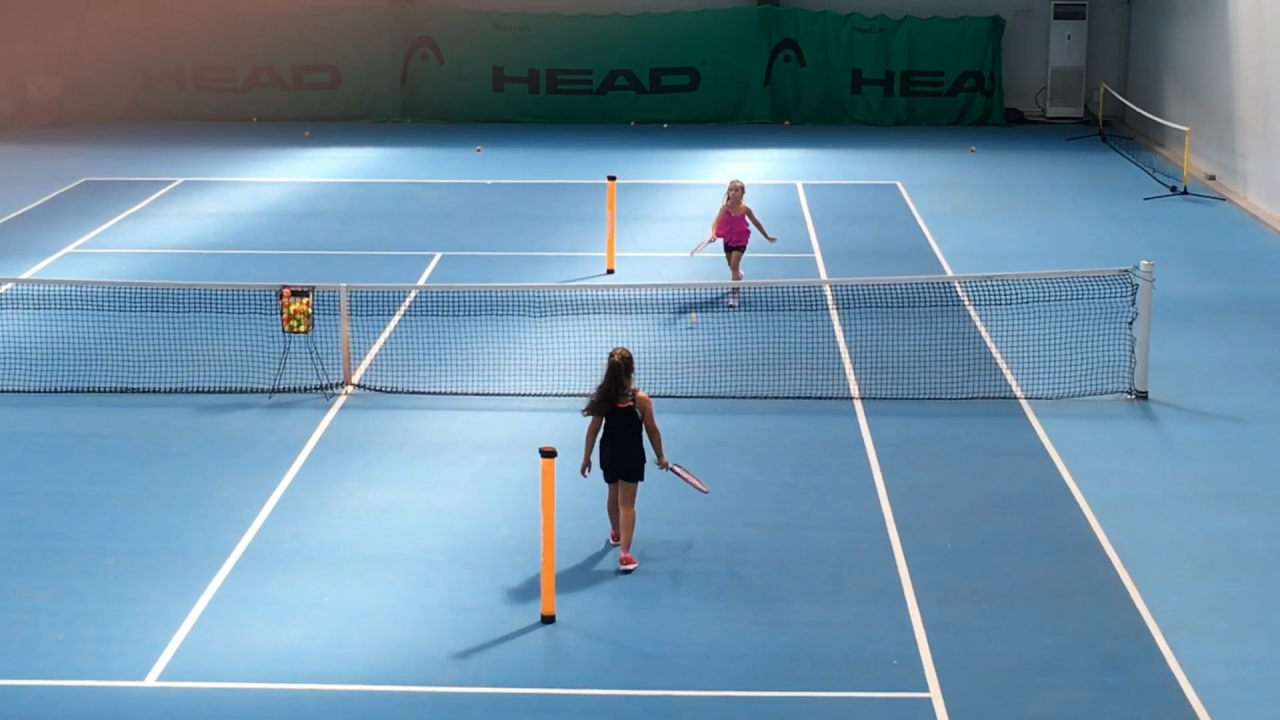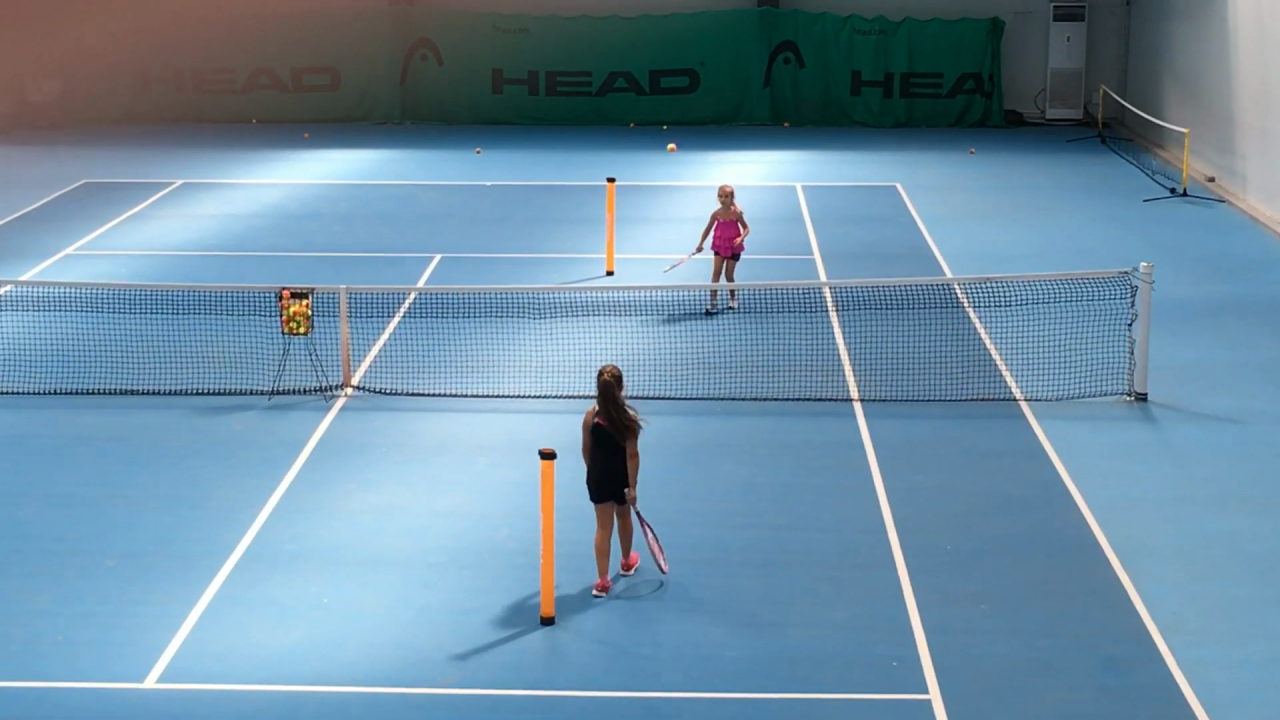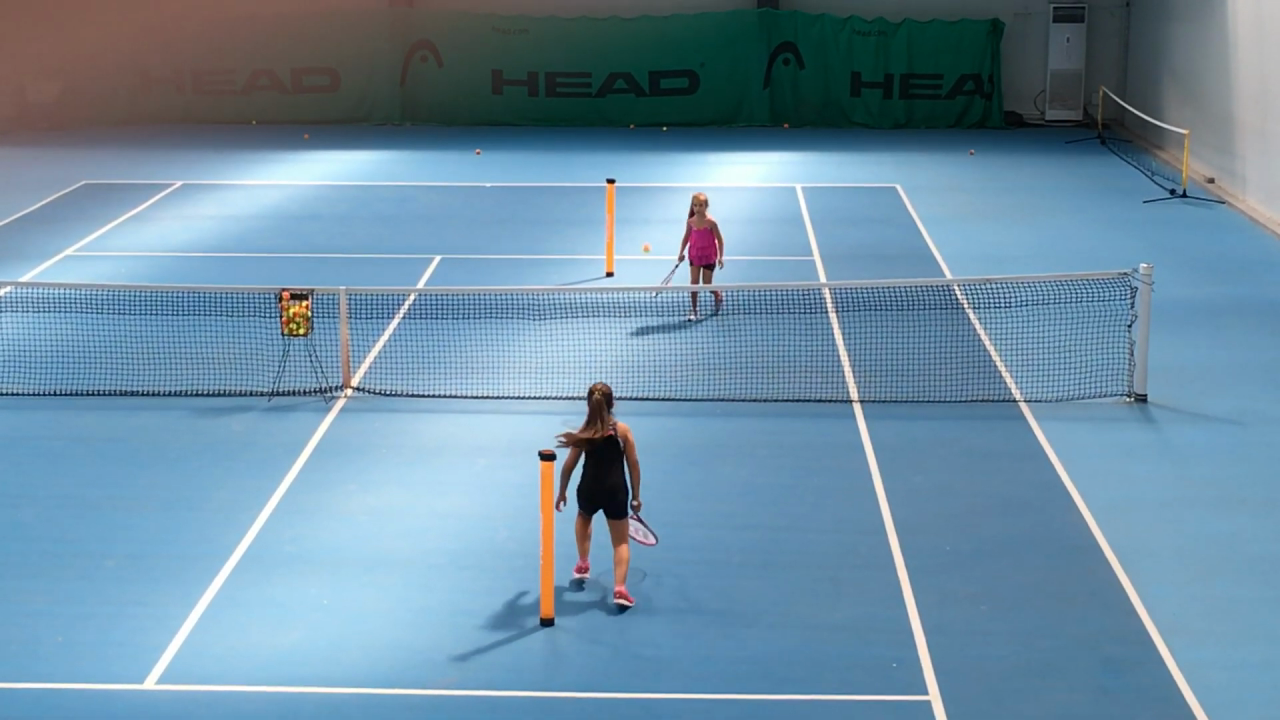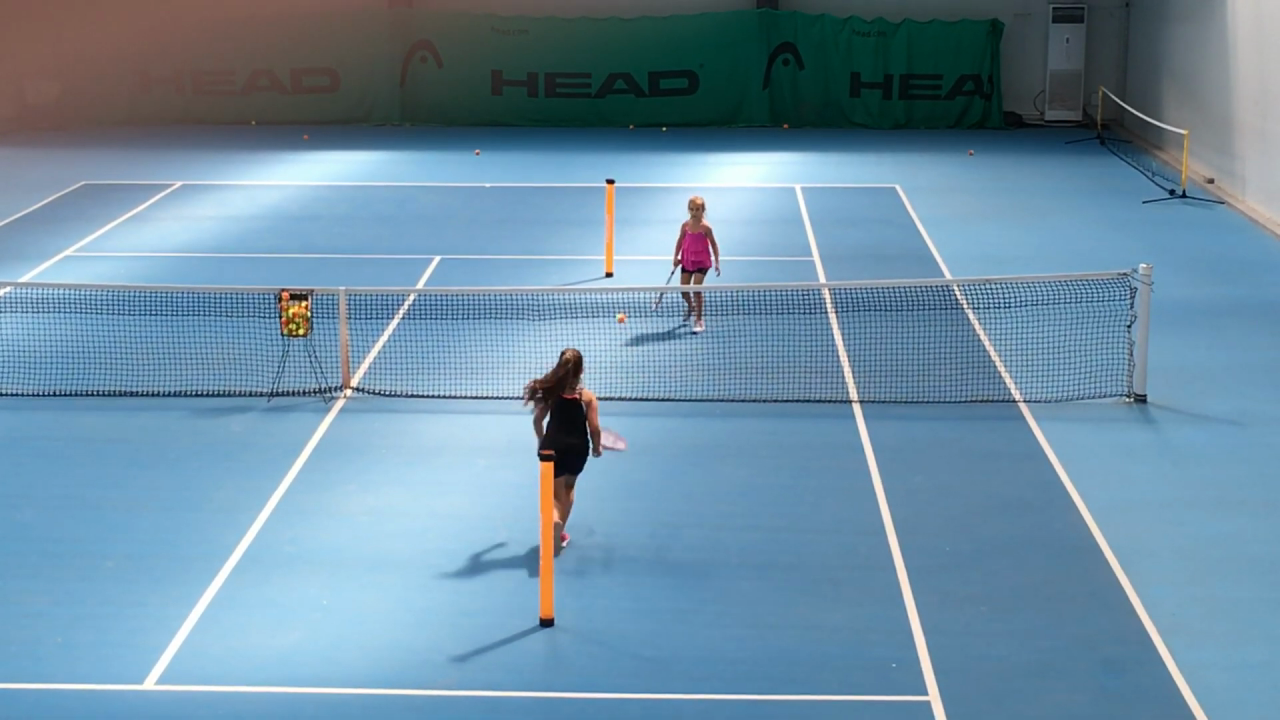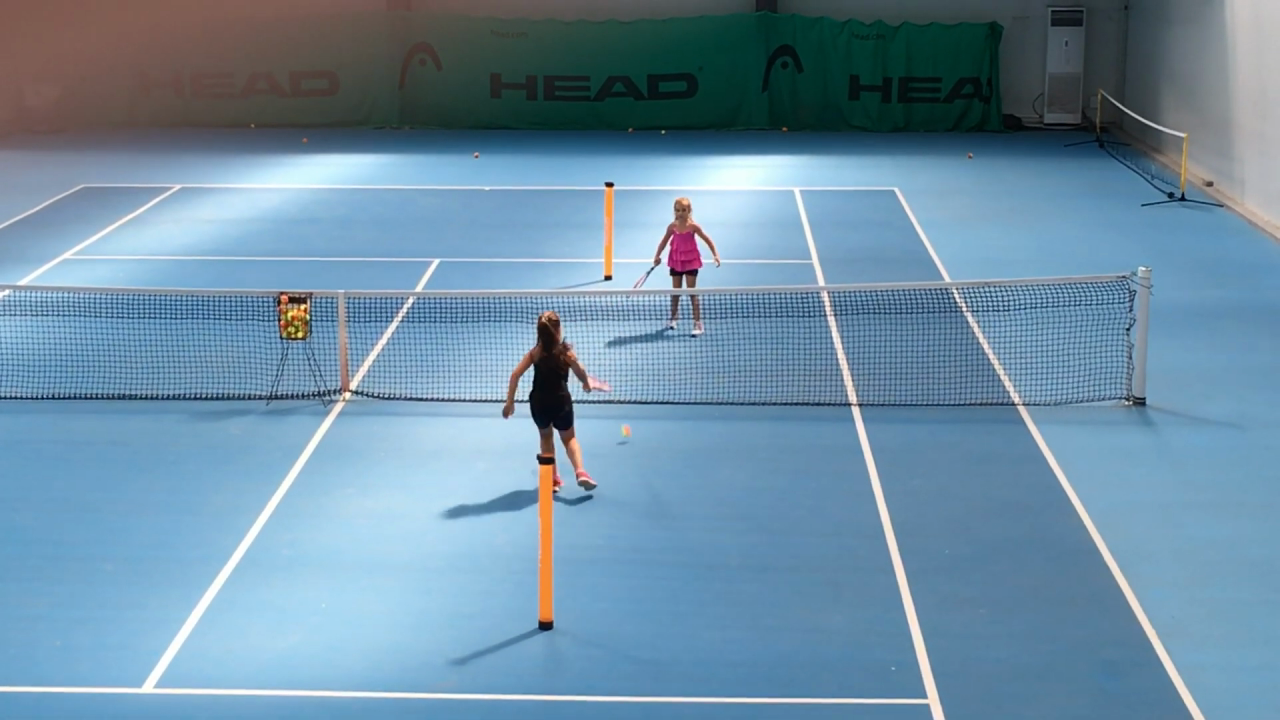
dt=0.5s
person 1, frame 1
left shoulder: (604, 397)
right shoulder: (641, 399)
left elbow: (593, 430)
right elbow: (652, 431)
left wrist: (586, 457)
right wrist: (660, 456)
left hip: (608, 454)
right hip: (632, 456)
left knee: (614, 495)
right knee: (627, 503)
left ankle: (616, 533)
right ankle: (625, 555)
person 1, frame 2
left shoulder: (590, 415)
right shoulder: (629, 417)
left elbow: (586, 450)
right elbow: (632, 454)
right wrist: (632, 486)
left hip: (598, 477)
right hip: (620, 477)
left knee: (603, 527)
right knee: (623, 517)
left ankle: (602, 581)
right ankle: (627, 561)
person 1, frame 3
left shoulder: (583, 433)
right shoulder: (622, 430)
left elbow: (568, 466)
right elbow: (633, 464)
left wrist: (561, 493)
right wrist: (636, 496)
left hip: (588, 489)
right hip: (615, 490)
left knee: (583, 519)
right knee: (620, 542)
left ankle: (583, 565)
right ankle: (620, 589)
person 1, frame 4
left shoulder: (551, 391)
right shoulder: (587, 395)
left elbow: (537, 420)
right elbow: (594, 427)
left wrist: (541, 441)
right wrist: (596, 447)
left hip: (554, 447)
right hip: (577, 448)
left knee: (553, 495)
right knee: (568, 490)
left ankle: (555, 522)
right ankle: (560, 532)
person 1, frame 5
left shoulder: (535, 352)
right shoulder: (566, 352)
left elbow: (516, 375)
right elbow: (580, 373)
left wrist: (509, 401)
right wrist: (586, 384)
left hip: (538, 403)
right hip: (561, 402)
left knee: (546, 438)
right knee: (569, 439)
left ankle: (552, 479)
right ankle: (580, 473)
